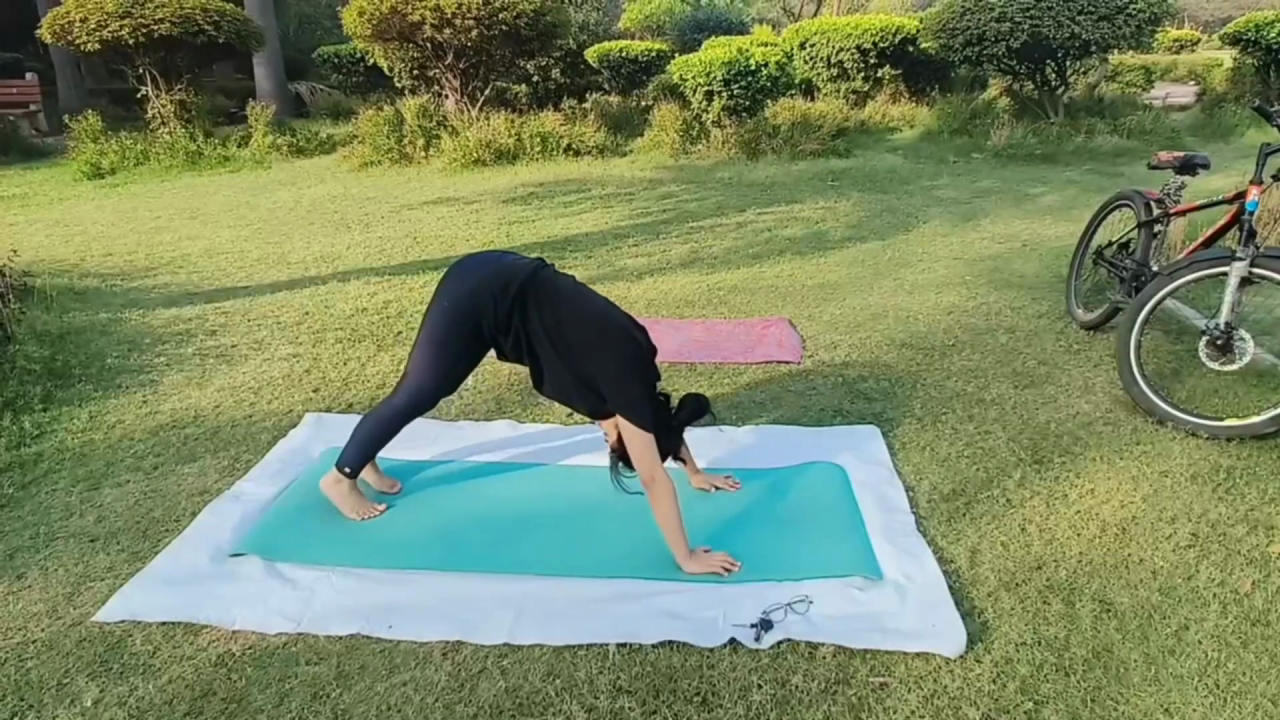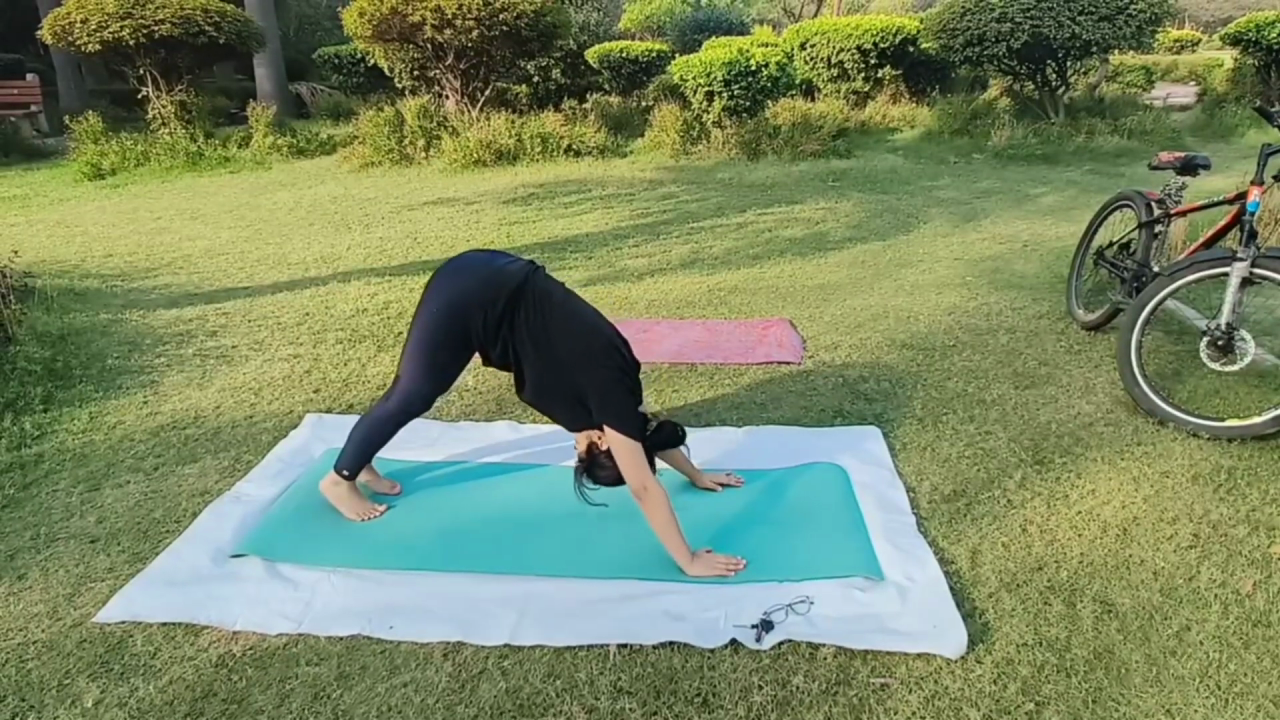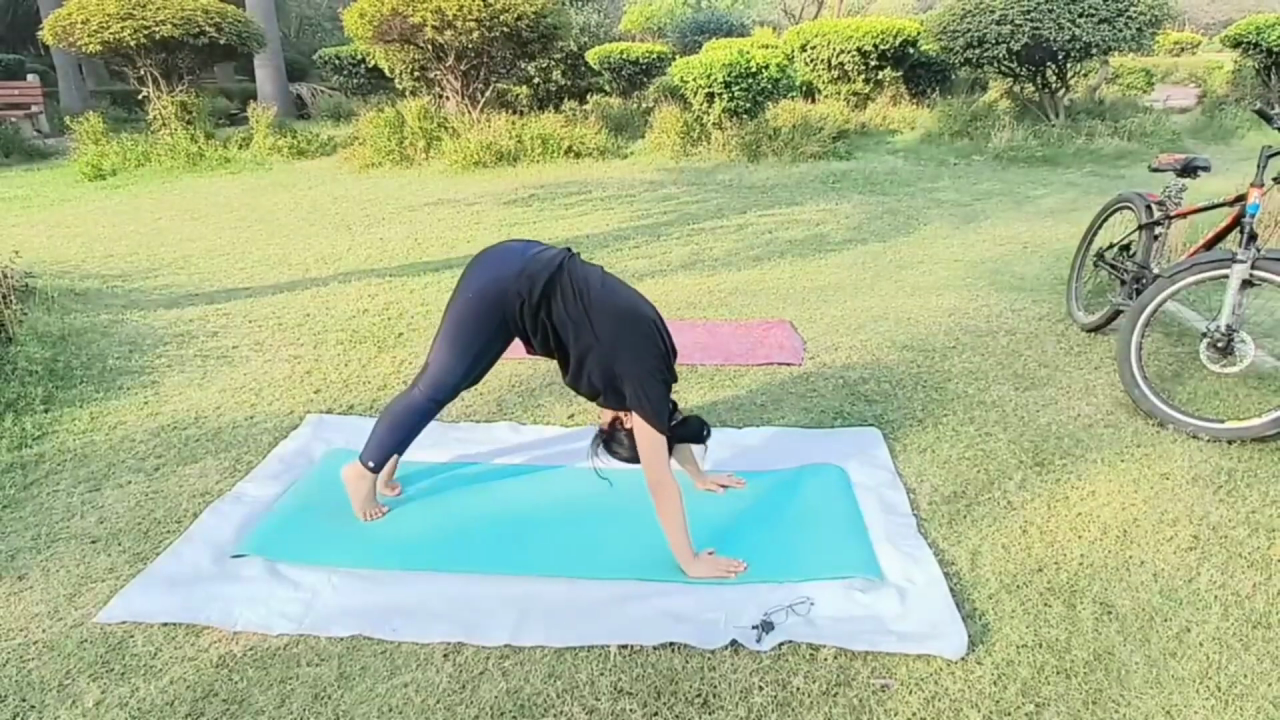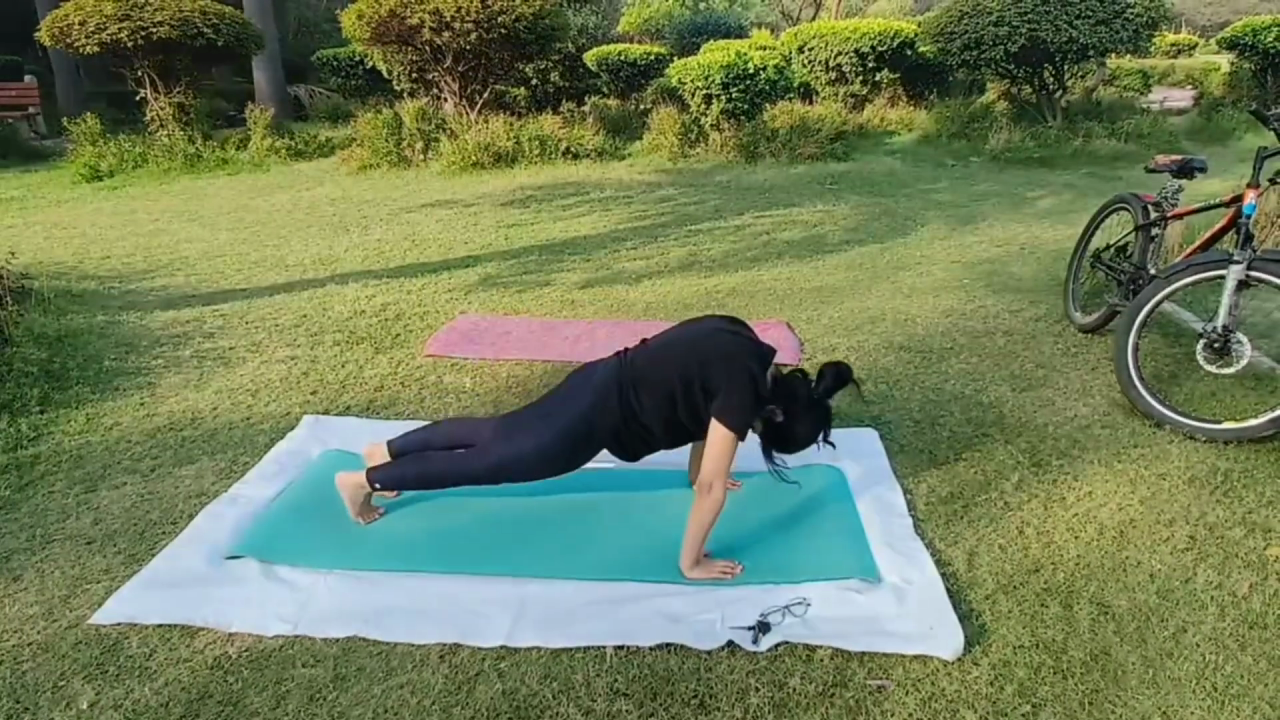
dt=1s
person 1, frame 1
left shoulder: (634, 368)
right shoulder: (626, 384)
left elbow: (665, 422)
right elbow: (654, 479)
left wrist: (696, 473)
right wrist: (687, 558)
left hip: (502, 283)
right hip: (482, 293)
left knee: (436, 387)
right knee: (418, 393)
left ankle: (366, 460)
right ankle: (341, 477)
person 1, frame 2
left shoulder: (613, 382)
right shoulder: (609, 395)
left elbow: (651, 432)
right elbow: (645, 488)
left wrist: (697, 475)
right wrist: (690, 561)
left hip: (490, 285)
right hip: (469, 296)
left knee: (420, 390)
right knee: (411, 397)
left ankle: (362, 466)
right ankle: (339, 479)
person 1, frame 3
left shoulder: (648, 367)
right shoulder: (645, 381)
left elbow: (672, 425)
right elbow: (660, 481)
left wrist: (698, 475)
right wrist: (690, 562)
left hip: (531, 275)
right hip: (509, 282)
left knee: (445, 383)
right knee: (436, 386)
left ankle: (387, 457)
right ankle: (363, 471)
person 1, frame 4
left shoulder: (743, 347)
right shoulder: (745, 386)
right elbow: (711, 487)
left wrist: (701, 473)
right wrist: (690, 563)
left hip: (599, 389)
right hip: (599, 417)
left knee: (493, 433)
right knee: (484, 463)
left ankle: (387, 450)
right ankle: (364, 480)
